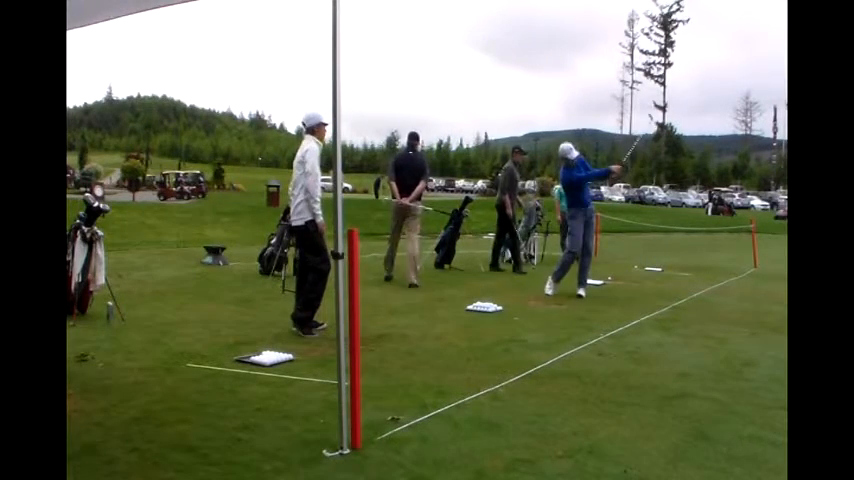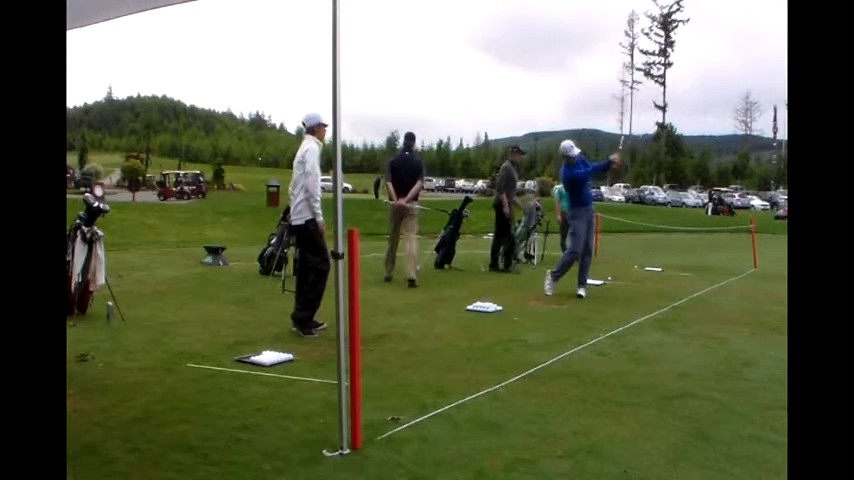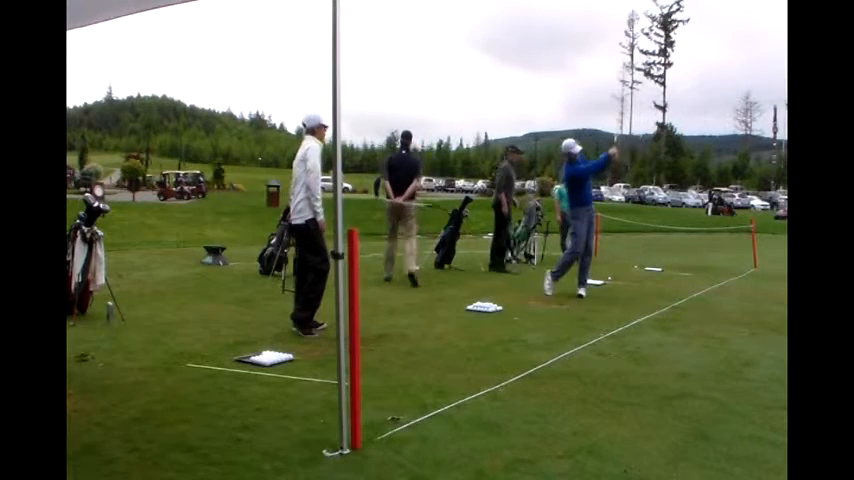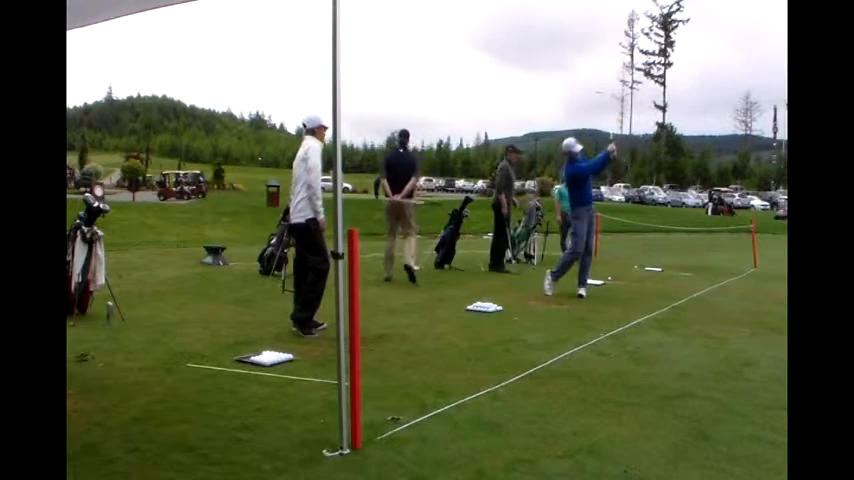
dt=0.1s
person 1, frame 1
left shoulder: (304, 148)
right shoulder: (311, 148)
right elbow: (311, 185)
right wrist: (319, 217)
left hip: (299, 217)
right hip: (307, 218)
left knee: (307, 267)
right knee: (320, 266)
left ankle: (303, 317)
right ankle: (302, 318)
person 1, frame 2
left shoulder: (305, 148)
right shoulder: (312, 148)
right elbow: (311, 185)
right wrist: (319, 216)
left hip: (299, 217)
right hip: (307, 217)
left knee: (307, 267)
right knee: (319, 266)
left ankle: (303, 317)
right ankle: (302, 318)
person 1, frame 3
left shoulder: (304, 149)
right shoulder: (312, 147)
right elbow: (312, 184)
right wrist: (320, 216)
left hip: (298, 217)
right hip: (307, 217)
left knee: (305, 266)
right knee: (319, 266)
left ankle: (303, 317)
right ankle: (302, 318)
person 1, frame 4
left shoulder: (304, 148)
right shoulder: (313, 147)
right elbow: (313, 183)
right wrist: (320, 215)
left hip: (298, 217)
right hip: (307, 216)
left knee: (305, 266)
right knee: (319, 265)
left ankle: (302, 317)
right ankle: (302, 318)
person 2, frame 1
left shoulder: (579, 160)
right shoulder: (567, 175)
left elbow: (592, 173)
right elbow: (589, 177)
left wrist: (609, 171)
right wrist: (608, 170)
left hip: (588, 210)
right hip: (575, 212)
left knee: (587, 250)
right knee: (573, 249)
left ankle: (581, 285)
right ankle: (554, 278)
person 2, frame 2
left shoulder: (580, 158)
right shoulder: (568, 173)
left elbow: (592, 168)
right elbow: (590, 172)
left wrist: (609, 163)
right wrist: (609, 161)
left hip: (589, 209)
right hip: (577, 212)
left knee: (588, 250)
right knee: (575, 249)
left ankle: (581, 285)
right ankle: (553, 276)
person 2, frame 3
left shoulder: (579, 159)
right shoulder: (571, 171)
left elbow: (594, 169)
right elbow: (592, 168)
left wrist: (609, 159)
right wrist: (608, 155)
left hip: (589, 209)
right hip: (578, 211)
left knee: (588, 250)
right knee: (576, 249)
left ankle: (582, 285)
right ankle: (553, 275)
person 2, frame 4
left shoulder: (579, 158)
right shoulder: (572, 170)
left elbow: (595, 169)
right elbow: (592, 167)
left wrist: (608, 156)
right wrist: (607, 152)
left hip: (589, 209)
right hip: (579, 211)
left knee: (588, 250)
right knee: (576, 249)
left ankle: (582, 285)
right ankle: (553, 275)
person 3, frame 1
left shoulder: (397, 159)
right shoulder: (422, 161)
left elbow: (391, 180)
right elbow: (423, 183)
left wrist: (398, 198)
right wrist: (410, 199)
left hip: (397, 203)
right hip: (414, 203)
left knee: (393, 238)
right knee: (413, 239)
left ankle: (389, 272)
right ankle: (412, 278)
person 3, frame 2
left shoulder: (393, 160)
right shoulder: (418, 161)
left elbow: (388, 181)
right elbow: (419, 184)
left wrist: (395, 199)
right wrist: (406, 199)
left hip: (394, 203)
right hip: (411, 203)
left knee: (393, 238)
right knee: (411, 239)
left ankle: (389, 272)
right ankle: (411, 276)
person 3, frame 3
left shoulder: (391, 158)
right shoulder: (415, 160)
left elbow: (385, 180)
right elbow: (416, 182)
left wrist: (393, 198)
right wrist: (403, 198)
left hip: (392, 202)
right hip: (408, 202)
left knee: (391, 237)
right knee: (410, 236)
left ankle: (388, 273)
right ankle: (411, 269)
person 3, frame 4
left shoulder: (389, 157)
right shoulder: (412, 158)
left elbow: (383, 179)
right elbow: (414, 180)
left wrist: (391, 195)
right wrist: (401, 195)
left hip: (390, 201)
right hip: (407, 200)
left knee: (390, 236)
right knee: (409, 234)
left ankle: (388, 273)
right ankle: (409, 263)
person 4, frame 1
left shoulder: (514, 168)
right shoulder: (509, 168)
right elbow: (503, 189)
left wrist: (518, 200)
right wrist: (508, 207)
left hip: (507, 205)
right hip: (505, 206)
left knee: (501, 235)
right knee: (513, 235)
left ankle: (494, 264)
right ankle: (516, 266)
person 4, frame 2
left shoulder: (512, 167)
right shoulder: (506, 167)
right elbow: (500, 188)
left wrist: (515, 200)
right wrist: (505, 205)
left hip: (505, 205)
right hip: (502, 205)
left knee: (500, 235)
right knee: (507, 235)
left ankle: (494, 264)
right ankle: (508, 265)
person 4, frame 3
left shoulder: (509, 167)
right shoulder: (505, 167)
right elbow: (499, 188)
left wrist: (512, 199)
right wrist: (504, 205)
left hip: (504, 205)
right hip: (501, 205)
left knee: (499, 234)
right knee: (503, 235)
left ankle: (494, 264)
right ankle: (498, 264)
person 4, frame 4
left shoulder: (509, 167)
right shoulder: (504, 167)
right elbow: (499, 188)
left wrist: (512, 199)
right wrist: (504, 206)
left hip: (504, 205)
right hip: (501, 205)
left knee: (500, 235)
right knee: (502, 235)
left ankle: (495, 264)
right ankle: (497, 264)
